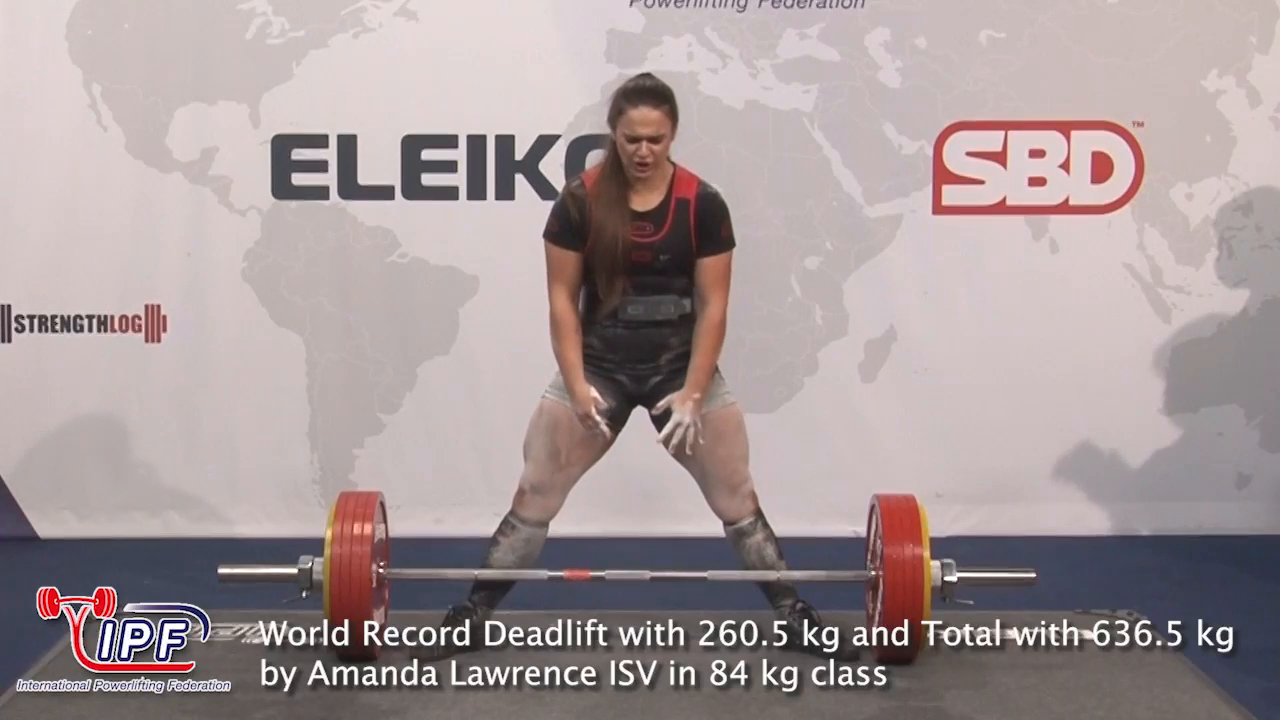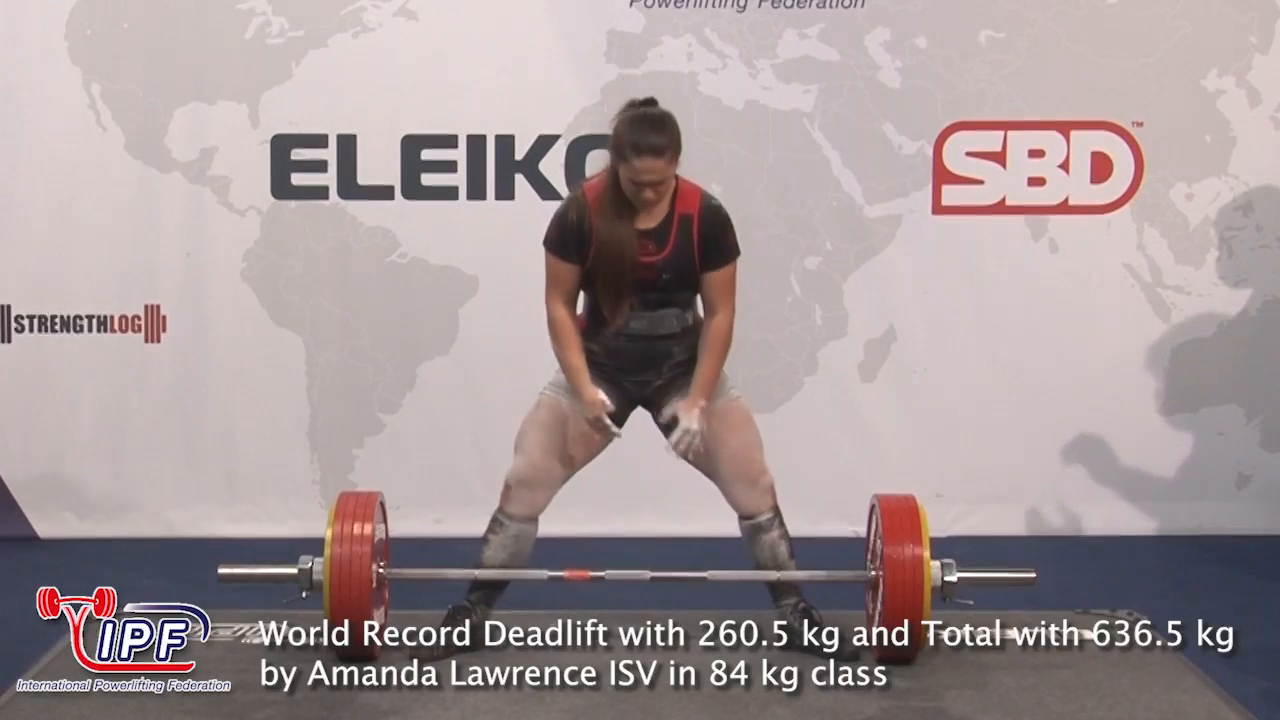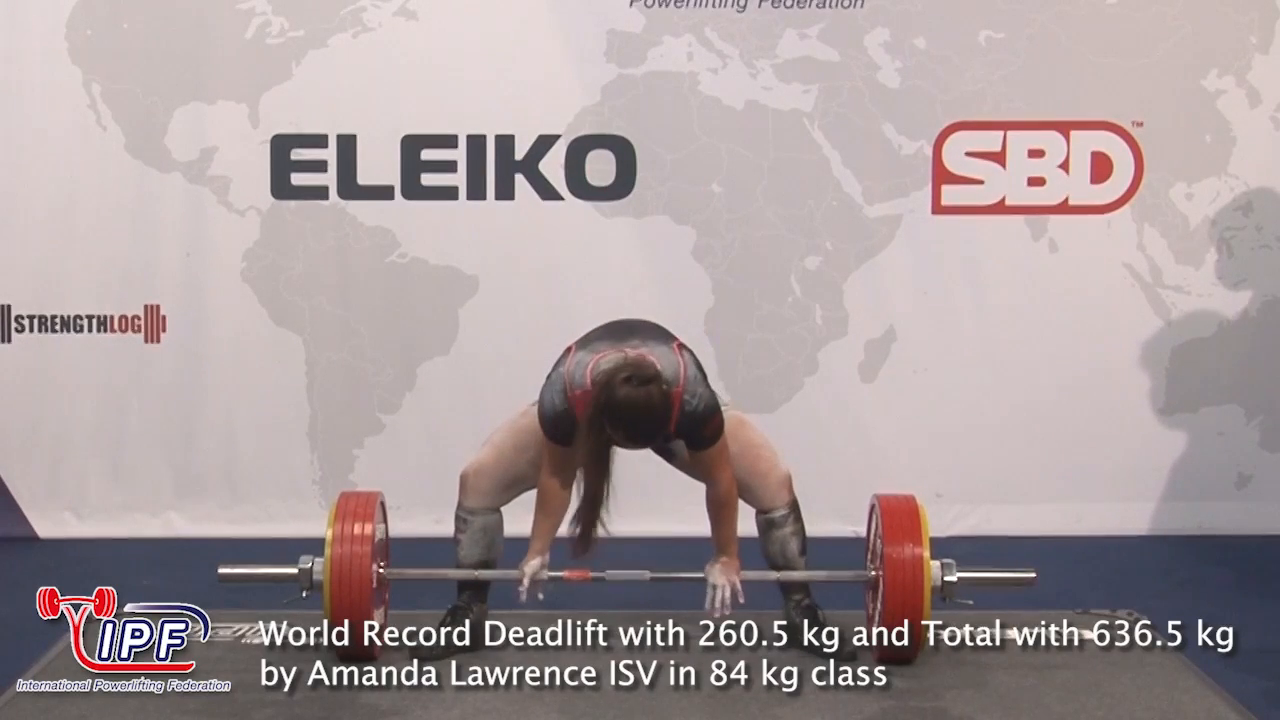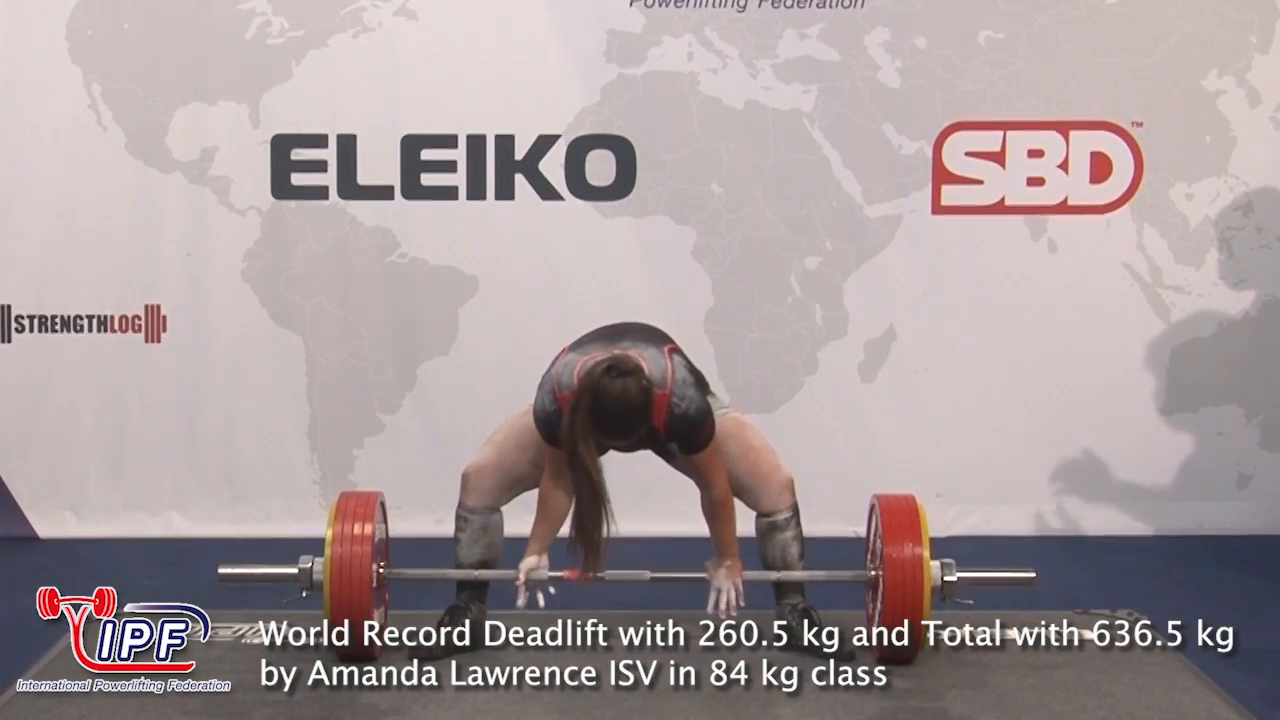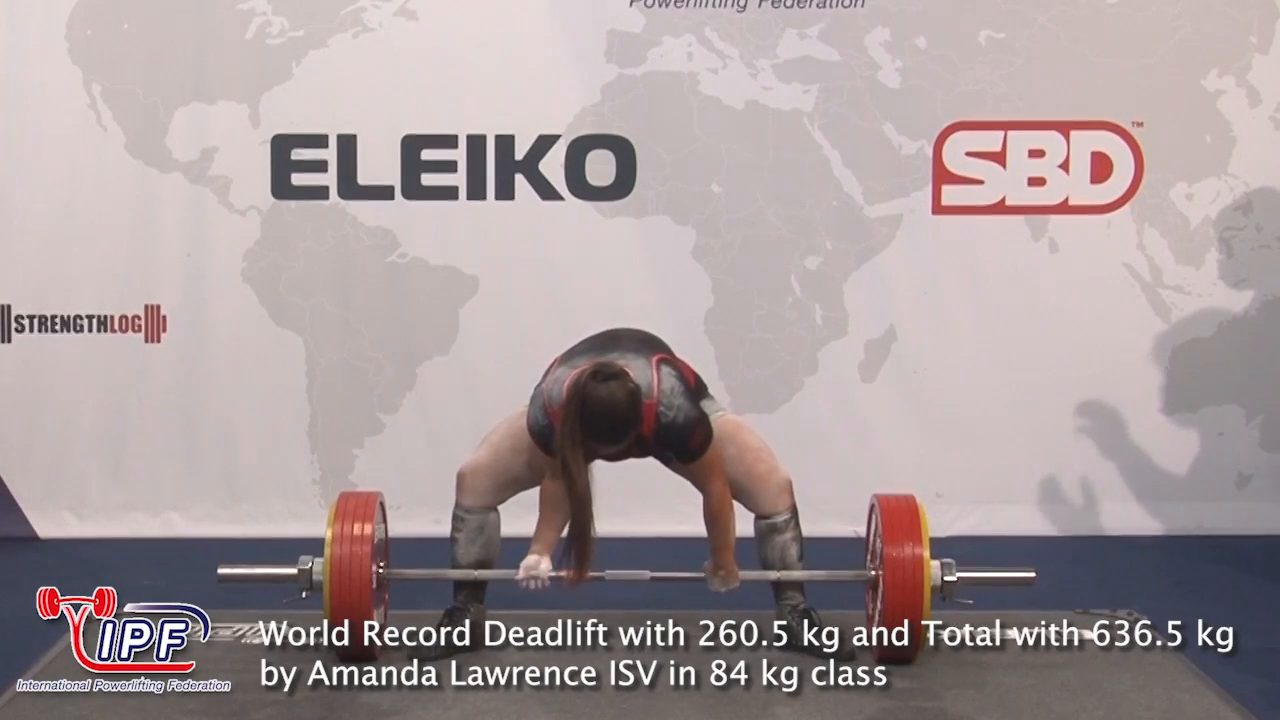
dt=1s
person 1, frame 1
left shoulder: (702, 203)
right shoulder: (579, 200)
left elbow: (712, 306)
right elbow: (563, 299)
left wrist: (693, 394)
right wrist: (576, 386)
left hip: (680, 362)
right hip: (599, 363)
left knee: (736, 496)
right knee: (535, 492)
left ankle: (794, 616)
right ankle: (472, 615)
person 1, frame 2
left shoulder: (705, 216)
right shoulder: (580, 212)
left elbow: (720, 314)
right elbow: (559, 304)
left wrist: (699, 400)
right wrist: (581, 386)
left hip: (683, 367)
right hip: (600, 366)
left knee: (753, 489)
right knee: (524, 486)
left ankle: (796, 615)
right ankle: (472, 613)
person 1, frame 3
left shoulder: (692, 399)
right shoulder: (564, 396)
left elbow: (720, 480)
right elbow: (556, 475)
left wrist: (726, 557)
right wrist: (538, 551)
left hip: (670, 401)
right hip: (587, 402)
left knee: (774, 483)
right knee: (477, 481)
left ankle: (800, 610)
right ankle: (468, 612)
person 1, frame 4
left shoulder: (681, 399)
right shoulder: (556, 395)
left elbow: (713, 484)
right elbow: (558, 479)
left wrist: (727, 560)
right wrist: (536, 552)
left hip: (666, 404)
right hip: (582, 404)
left knee: (776, 485)
right knee: (479, 480)
left ankle: (794, 614)
right ankle: (467, 613)
person 1, frame 5
left shoulder: (674, 409)
right shoulder: (549, 406)
left elbow: (714, 487)
right elbow: (558, 478)
left wrist: (723, 562)
right wrist: (540, 551)
left hip: (669, 402)
right hip: (577, 410)
left knee: (774, 486)
right knee: (473, 479)
left ankle: (794, 614)
right ankle: (466, 612)
